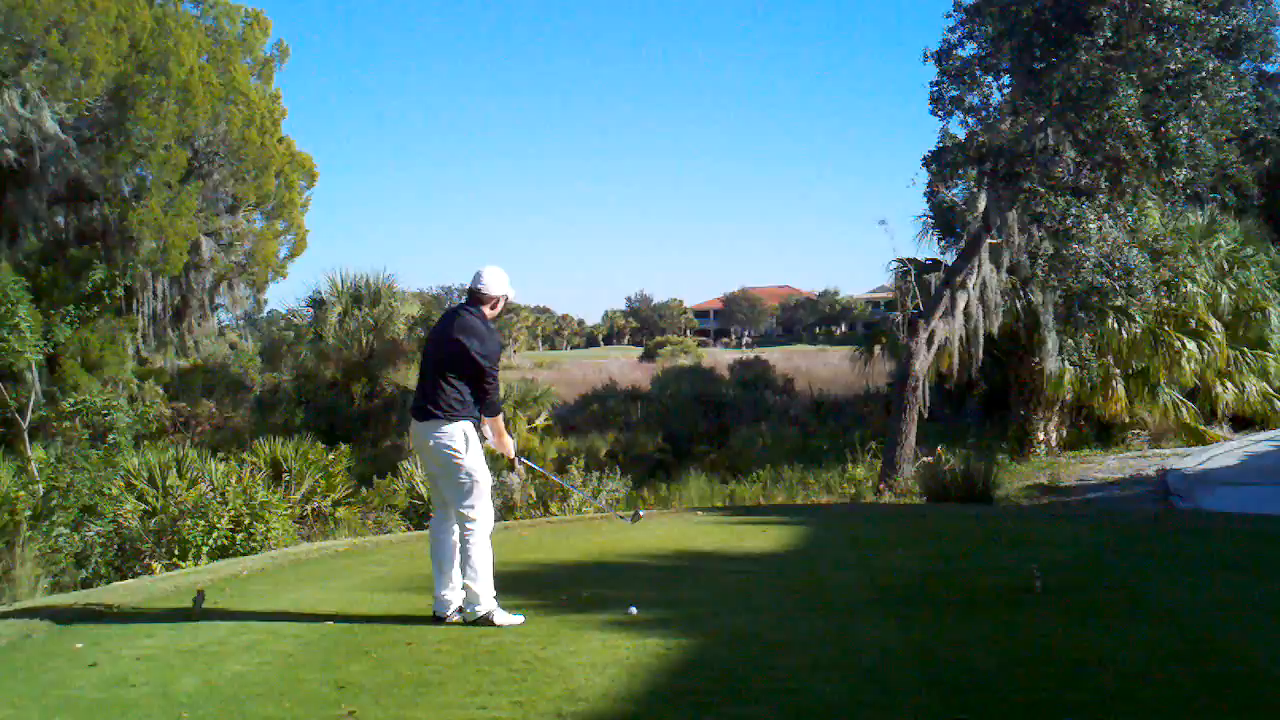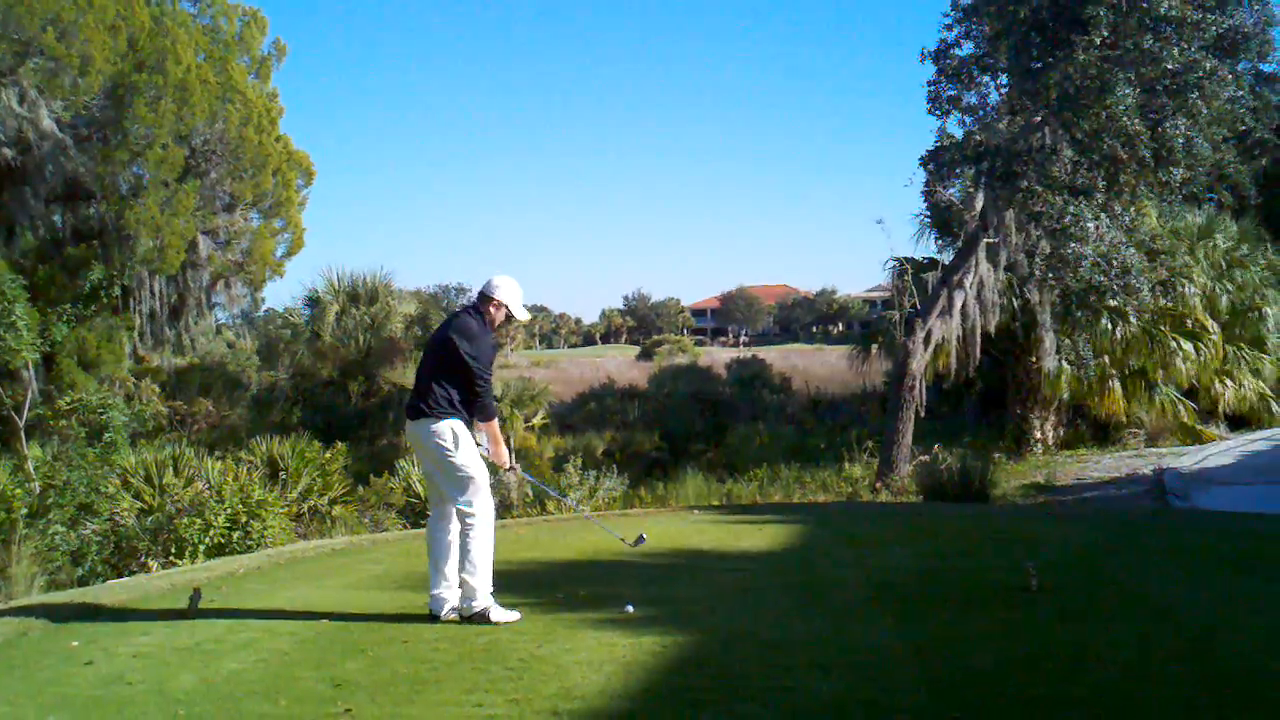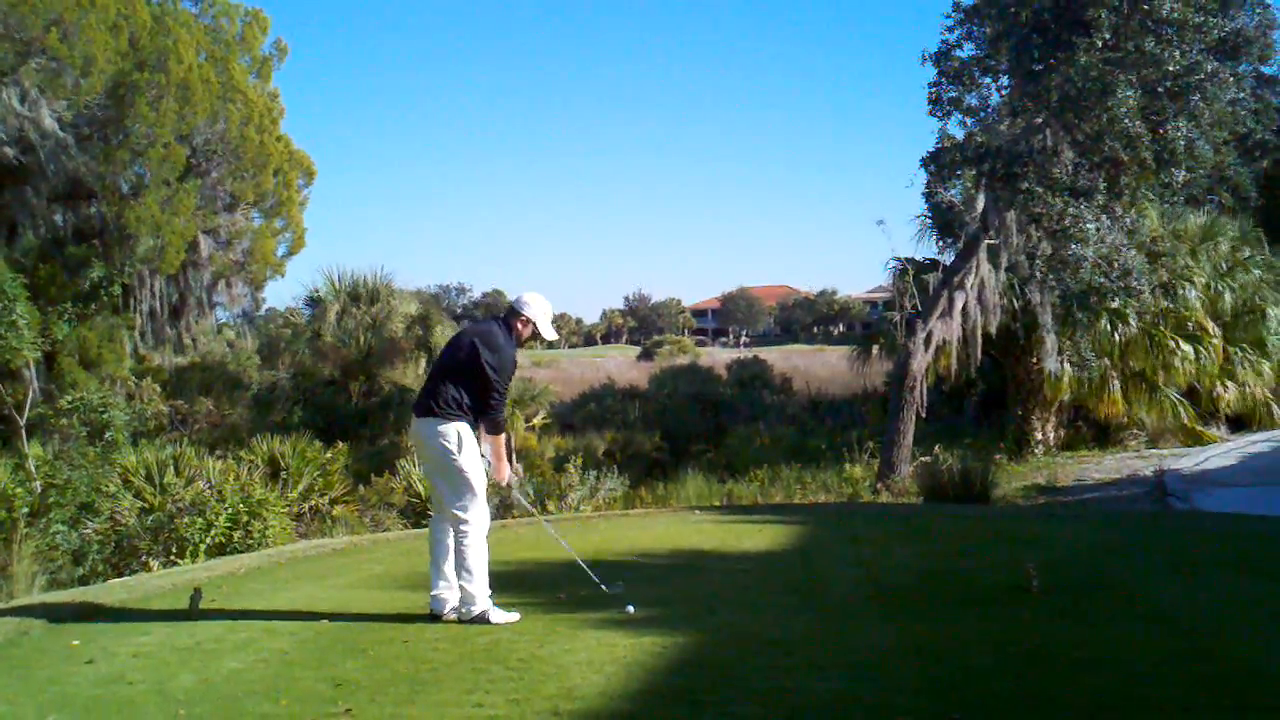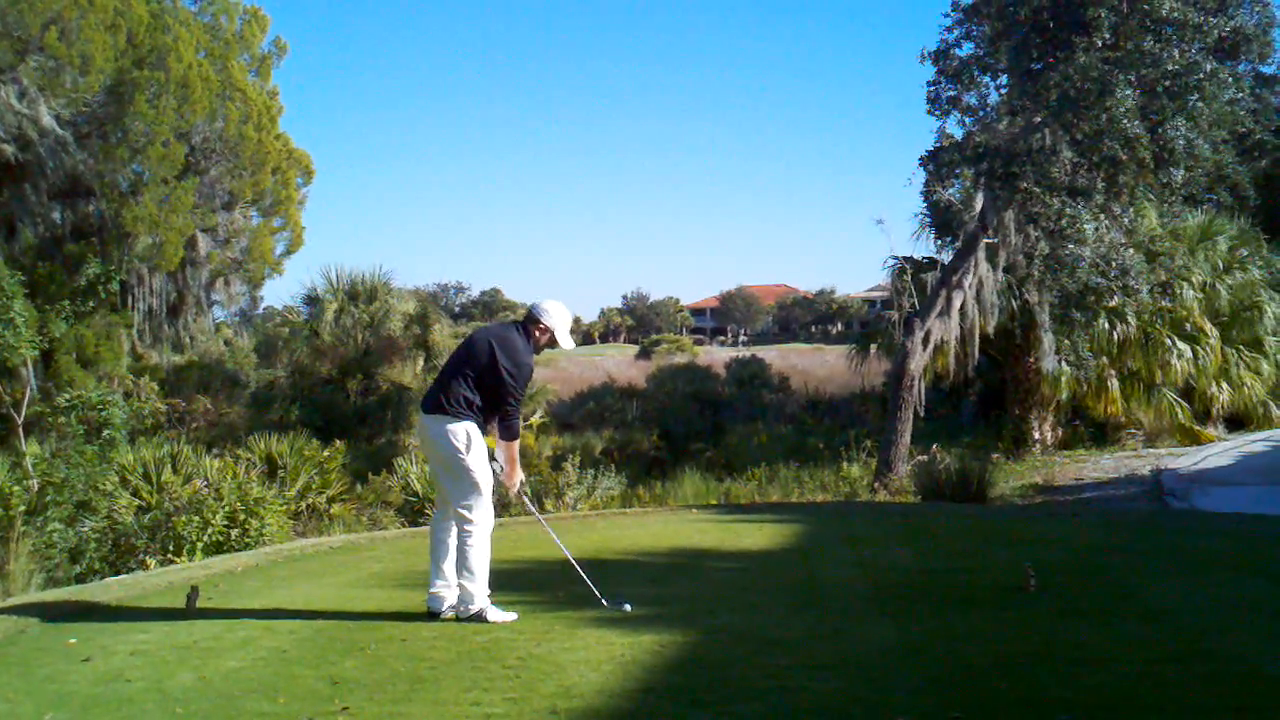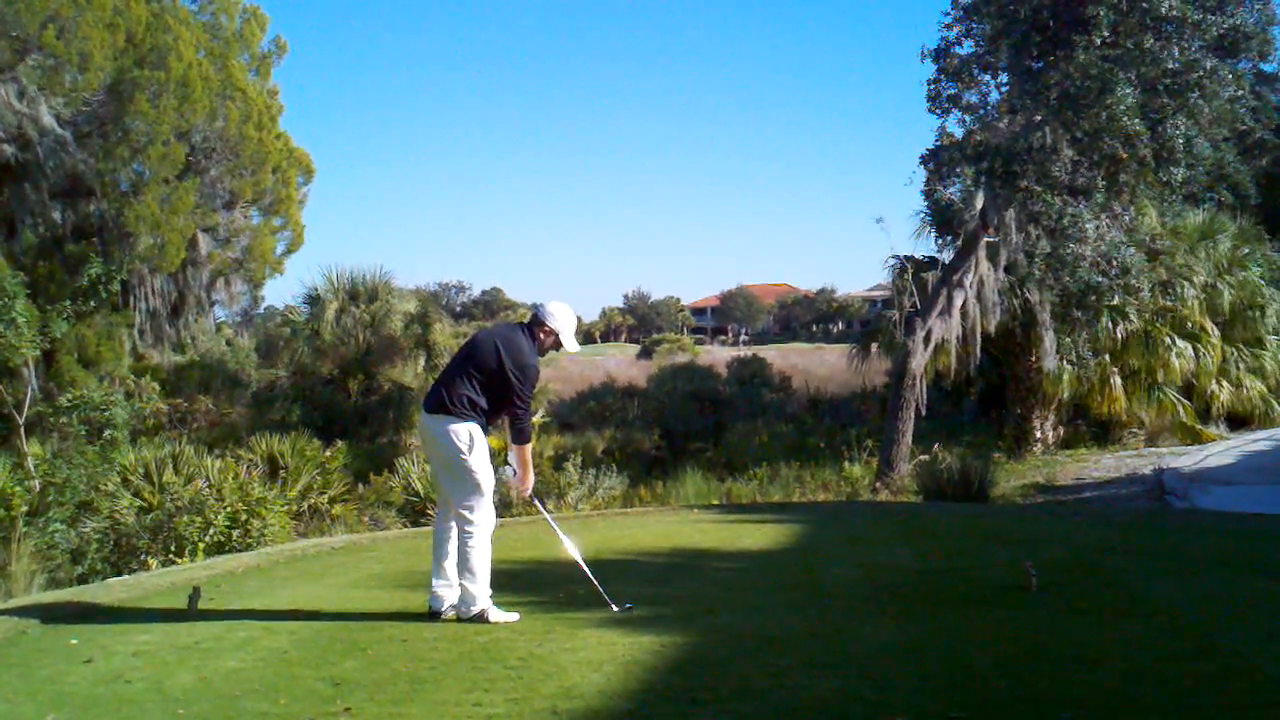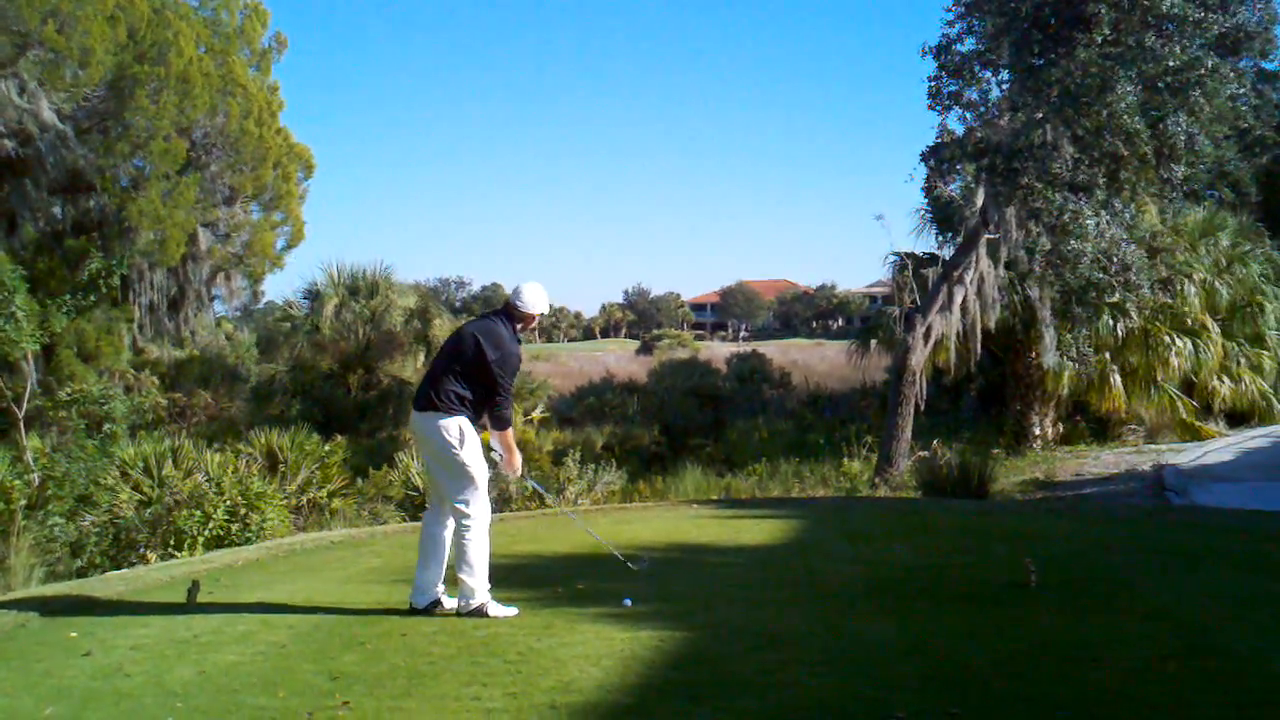
dt=0.4s
person 1, frame 1
left shoulder: (448, 321)
right shoulder: (483, 335)
right elbow: (488, 394)
left wrist: (489, 431)
right wrist: (502, 438)
left hip: (424, 426)
right hip: (452, 430)
left knee: (445, 516)
right knee: (476, 519)
left ankle: (447, 604)
right ankle: (480, 607)
person 1, frame 2
left shoulder: (456, 323)
right shoulder: (476, 335)
right elbow: (481, 397)
left wrist: (485, 437)
right wrist: (498, 445)
left hip: (422, 424)
right hip: (444, 426)
left knee: (443, 514)
right knee: (478, 512)
left ankle: (443, 602)
right ankle: (477, 602)
person 1, frame 3
left shoulder: (482, 331)
right shoulder: (500, 348)
right elbow: (494, 410)
left wrist: (491, 451)
right wrist: (500, 461)
left hip: (427, 424)
right hip: (448, 428)
left knee: (446, 516)
right knee: (472, 518)
left ankle: (444, 602)
right ankle: (474, 606)
person 1, frame 4
left shoulder: (498, 333)
right shoulder: (519, 355)
right elbow: (509, 416)
left wrist: (503, 457)
right wrist: (513, 467)
left hip: (433, 421)
right hip: (455, 427)
left knee: (448, 513)
right knee: (476, 517)
left ankle: (442, 599)
right ankle: (473, 604)
person 1, frame 5
left shoulder: (504, 334)
right shoulder: (524, 358)
right elbow: (520, 420)
left wrist: (513, 455)
right wrist: (525, 471)
left hip: (434, 420)
right hip: (457, 426)
left knee: (449, 512)
right knee: (477, 517)
left ankle: (443, 598)
right ankle: (475, 605)
person 1, frame 6
left shoulder: (482, 326)
right shoulder: (506, 347)
right elbow: (500, 407)
left wrist: (498, 442)
right wrist: (511, 453)
left hip: (425, 416)
right hip: (449, 422)
left knee: (441, 508)
right knee: (473, 511)
left ankle: (426, 595)
right ankle: (475, 599)
